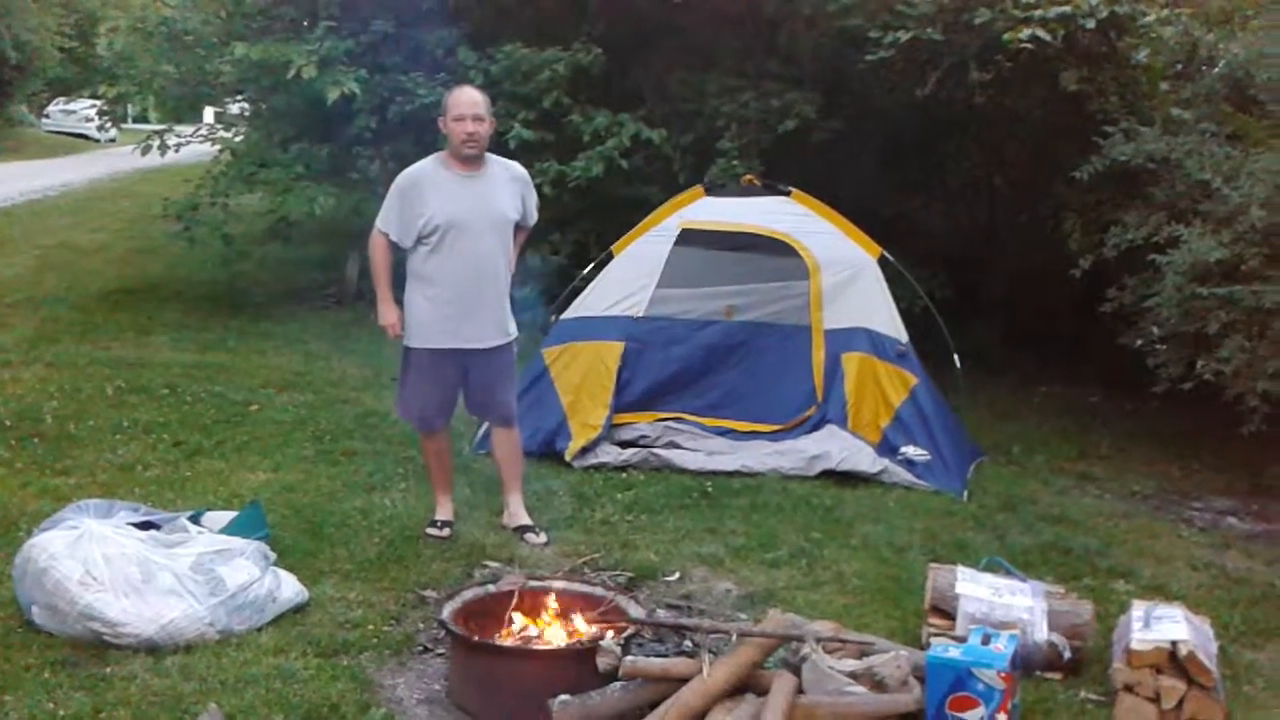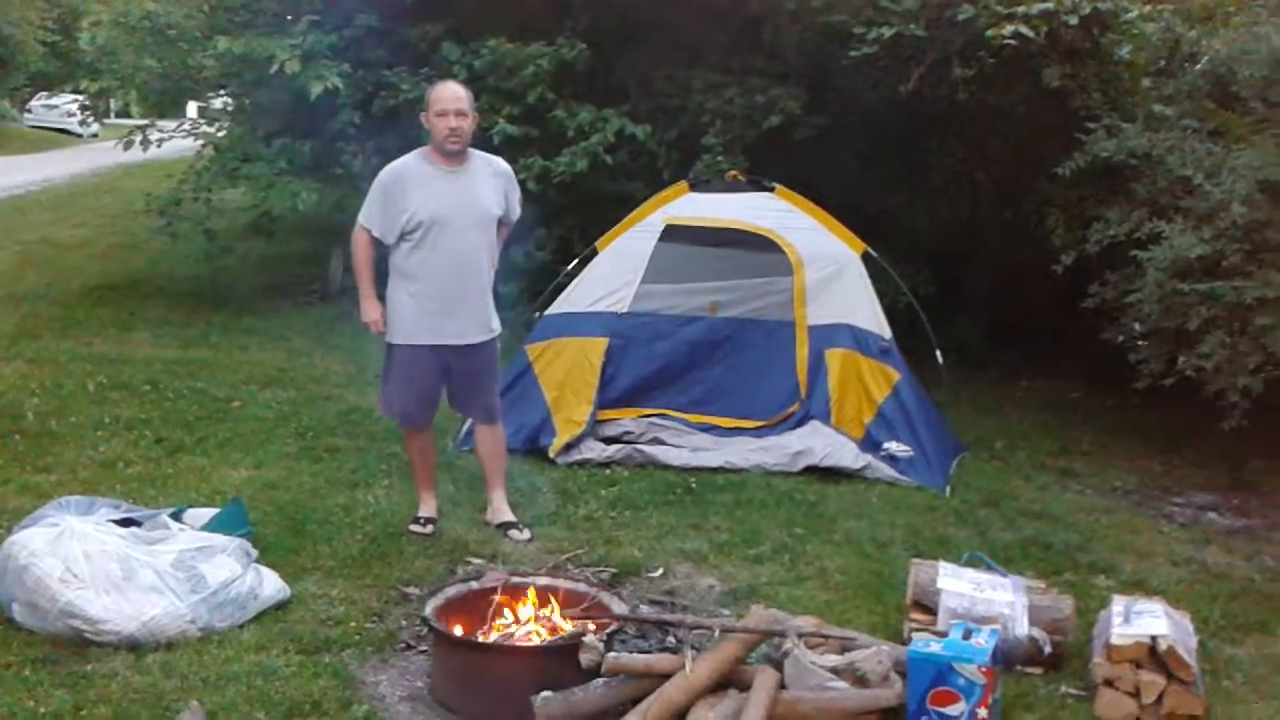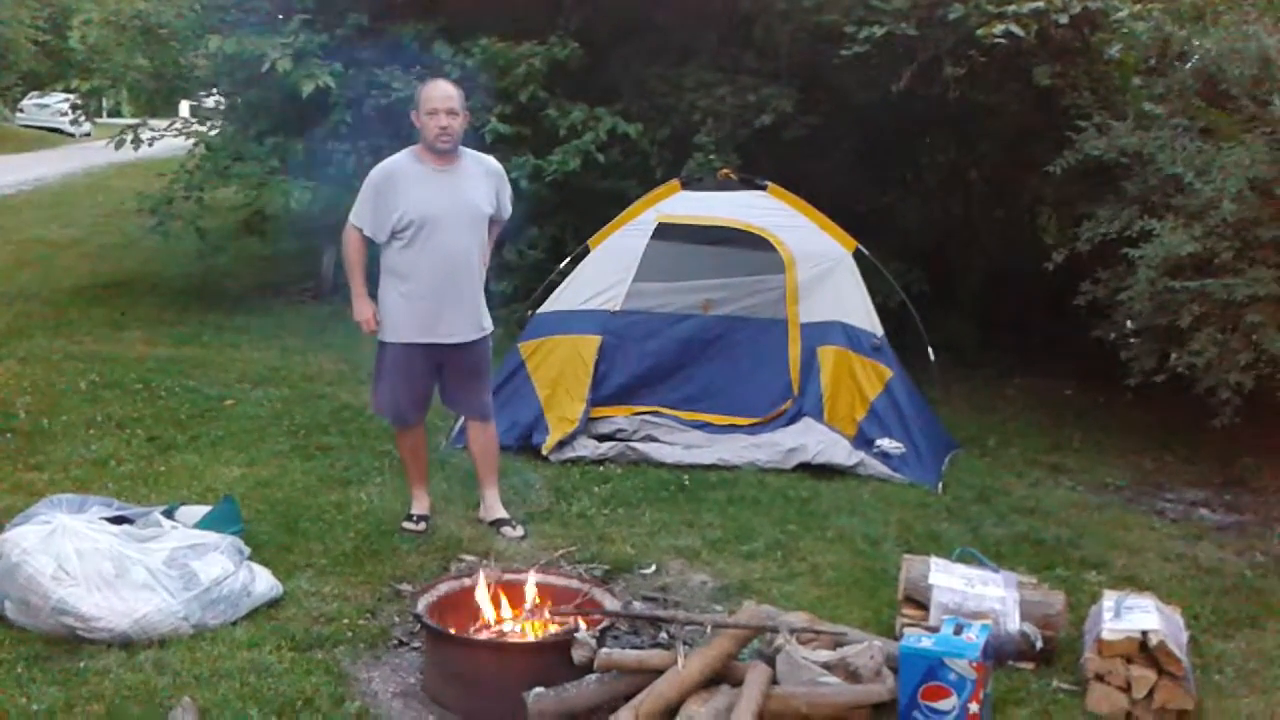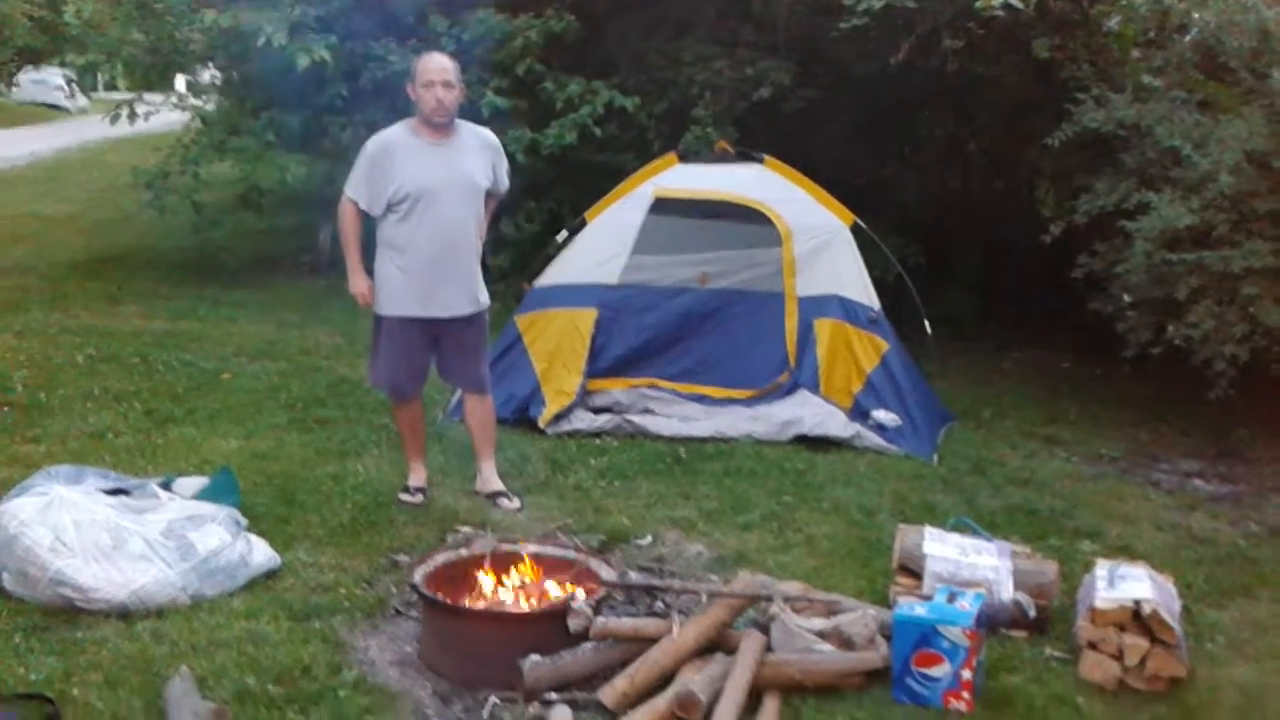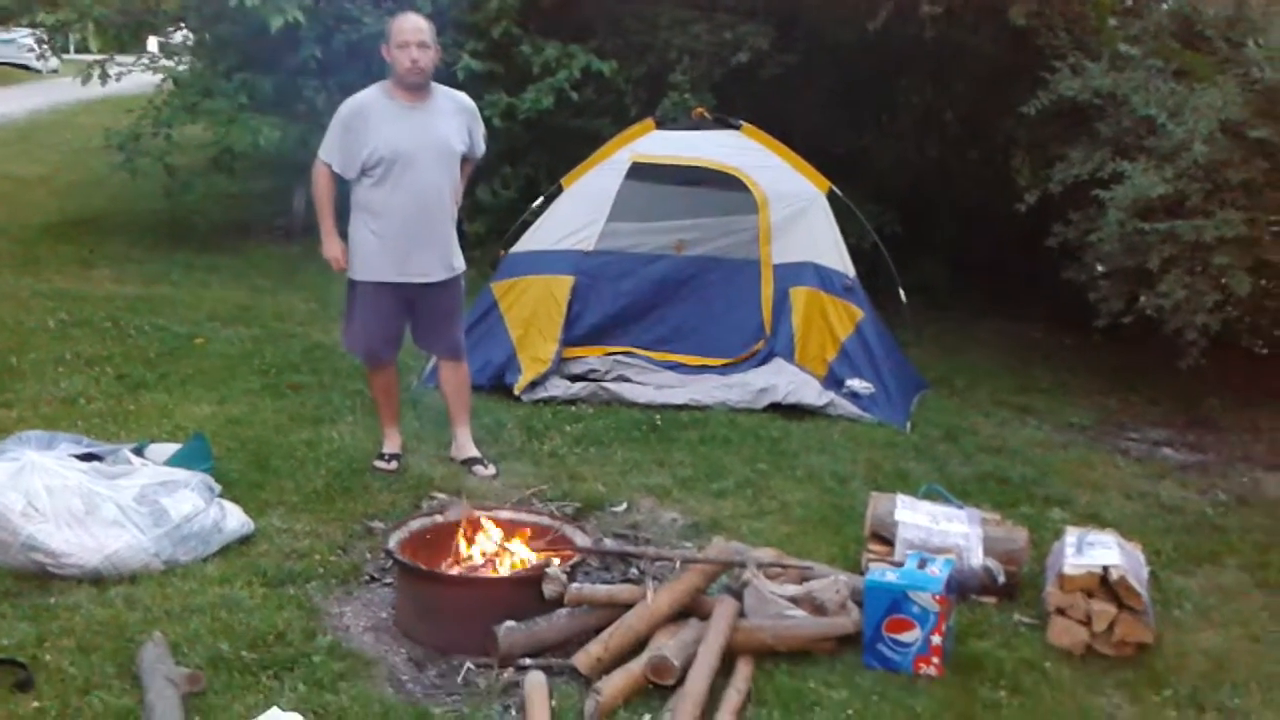
dt=0.2s
person 1, frame 1
left shoulder: (514, 177)
right shoulder: (415, 180)
right elbow: (380, 239)
right wrist: (385, 302)
left hip: (494, 328)
right hip: (431, 331)
left knee: (504, 416)
right knee: (432, 421)
left ankle: (515, 508)
right ankle: (443, 505)
person 1, frame 2
left shoulder: (497, 172)
right shoulder: (398, 175)
right elbow: (363, 235)
right wrist: (368, 299)
left hip: (477, 324)
right hip: (414, 327)
left knee: (488, 413)
right knee: (415, 418)
left ankle: (498, 505)
right ankle: (426, 502)
person 1, frame 3
left shoulder: (488, 171)
right shoulder: (389, 174)
right elbow: (354, 233)
right wrist: (360, 297)
left hip: (469, 322)
right hip: (406, 326)
left knee: (480, 411)
right knee: (407, 416)
left ankle: (491, 502)
right ankle: (419, 499)
person 1, frame 4
left shoulder: (484, 144)
right shoulder: (385, 147)
right elbow: (349, 206)
right wrist: (355, 271)
left hip: (465, 296)
right hip: (402, 299)
left knee: (477, 384)
right knee: (404, 389)
left ankle: (487, 474)
right ankle: (416, 471)
person 1, frame 5
left shoulder: (460, 108)
right shoulder: (359, 110)
right elbow: (323, 170)
right wrist: (329, 235)
left hip: (441, 261)
right hip: (377, 264)
left knee: (452, 351)
right knee: (379, 355)
left ankle: (463, 441)
right ankle: (391, 438)
